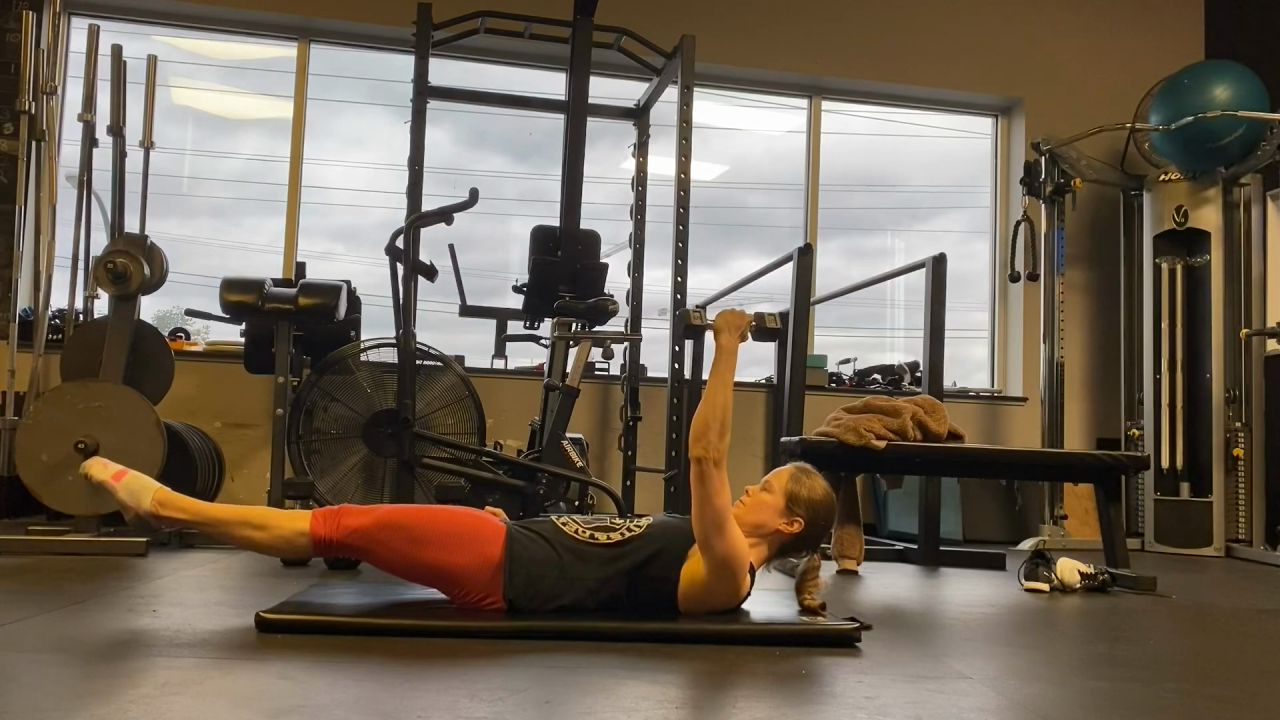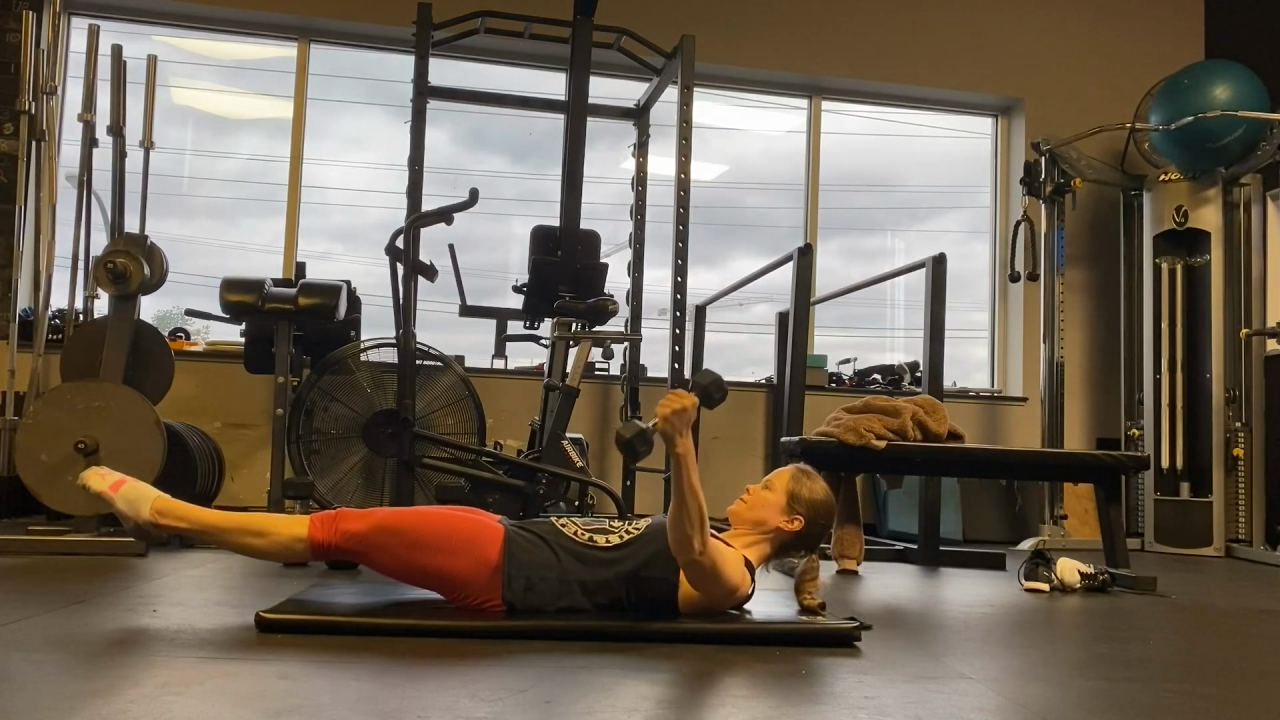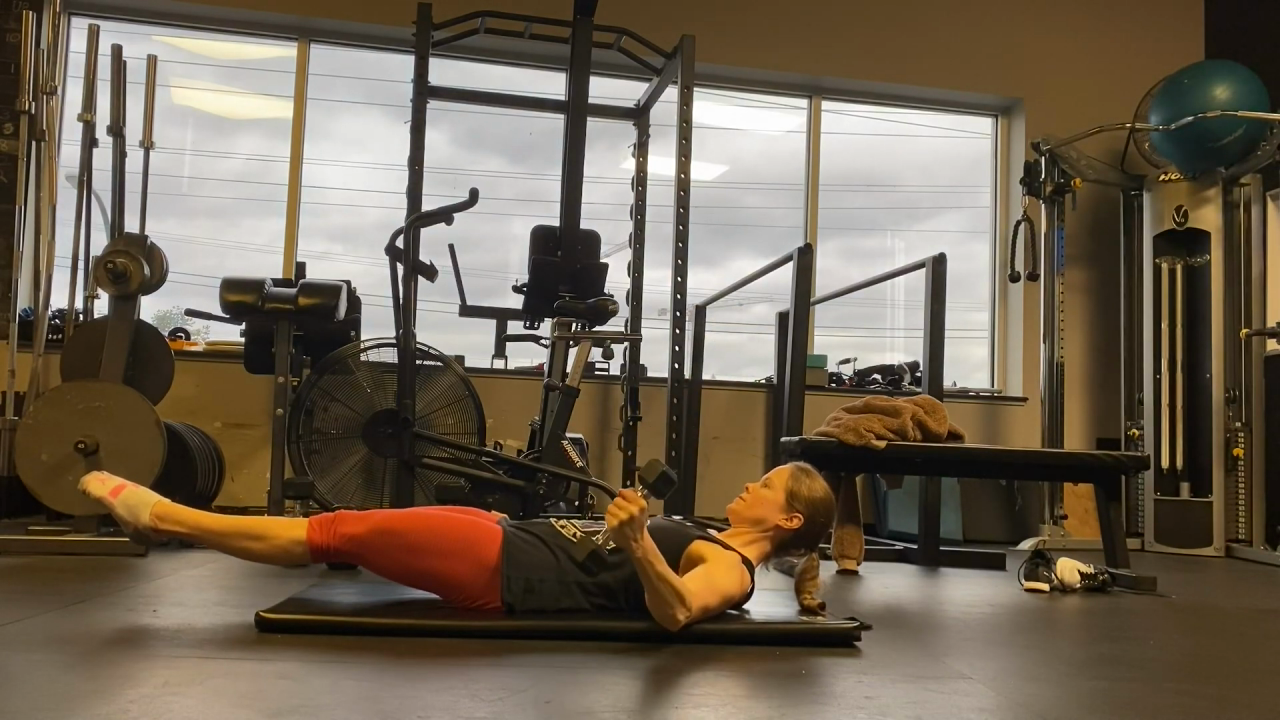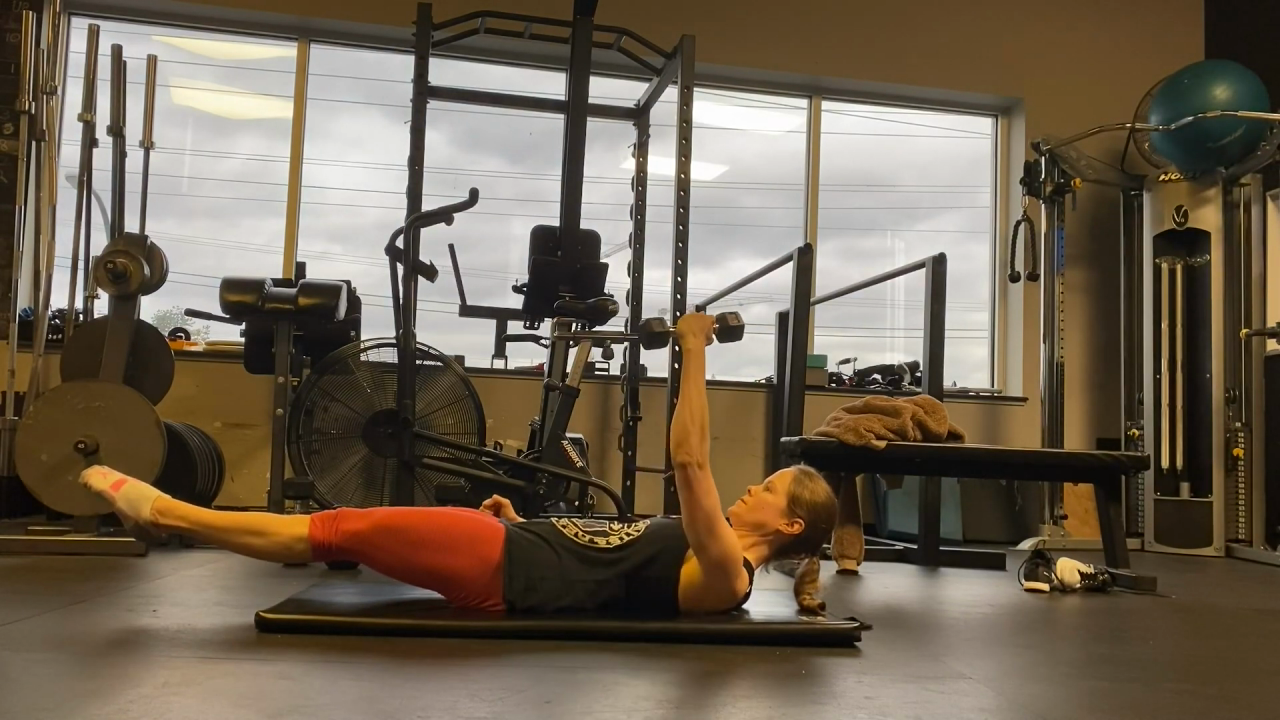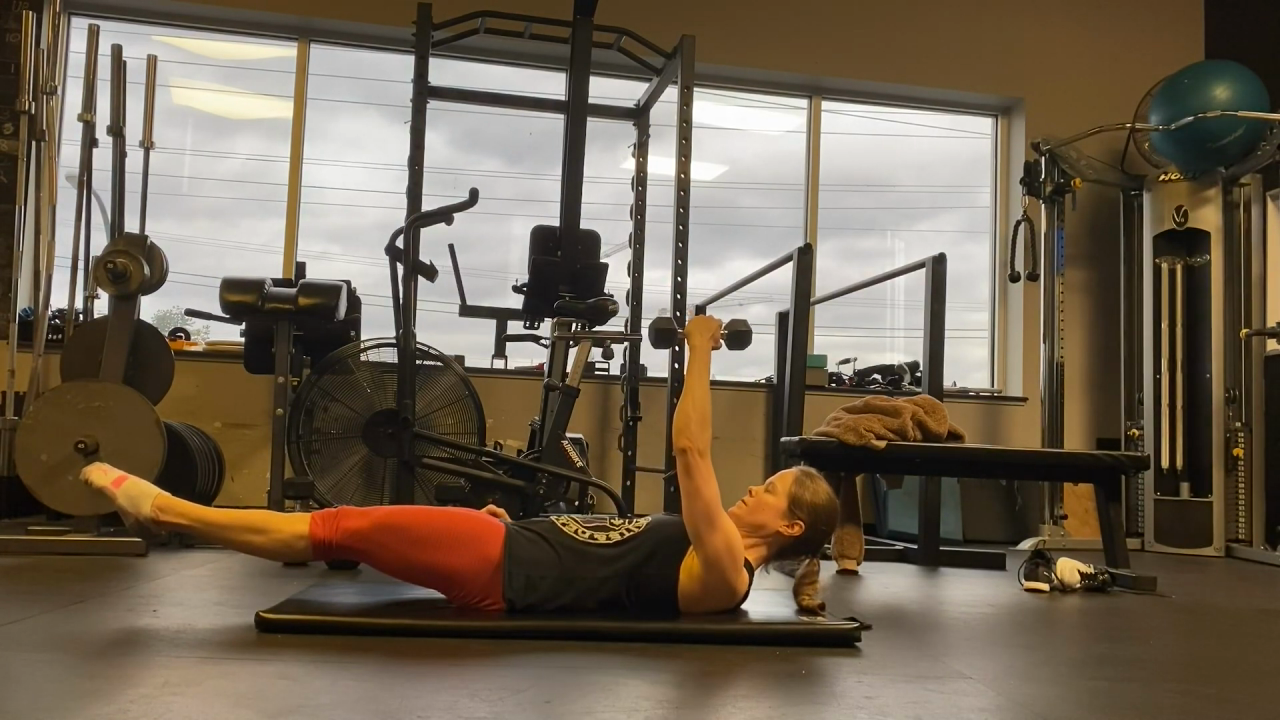
dt=1s
person 1, frame 1
left shoulder: (727, 574)
right shoulder: (708, 554)
left elbow: (706, 459)
left wrist: (727, 349)
right wrist: (518, 522)
left hip: (501, 573)
right hip: (515, 547)
left knee: (340, 526)
right knee: (343, 528)
left ankle: (167, 503)
right ankle: (166, 504)
person 1, frame 2
left shoulder: (727, 577)
right shoulder: (721, 551)
left elbow: (687, 545)
left wrist: (681, 447)
left hip: (503, 571)
right hip: (513, 540)
left knee: (339, 530)
right knee: (341, 528)
left ankle: (163, 510)
right ankle: (165, 513)
person 1, frame 3
left shoulder: (732, 571)
right shoulder: (708, 544)
left elbow: (674, 611)
left wrist: (636, 540)
left hip: (502, 571)
right hip: (510, 540)
left knee: (339, 532)
right knee: (339, 534)
left ankle: (162, 515)
right ankle: (162, 514)
person 1, frame 4
left shoulder: (724, 574)
right shoulder: (706, 554)
left elbow: (689, 462)
left wrist: (694, 354)
right wrist: (526, 522)
left hip: (503, 576)
right hip: (516, 552)
left knee: (338, 530)
right knee: (340, 529)
left ankle: (165, 510)
right ankle: (167, 512)
person 1, frame 5
left shoulder: (723, 573)
right shoulder: (707, 556)
left elbow: (690, 453)
left wrist: (700, 352)
right wrist: (519, 521)
left hip: (503, 571)
right hip: (517, 549)
left knee: (340, 529)
right knee: (342, 529)
left ankle: (168, 508)
right ankle: (169, 511)
